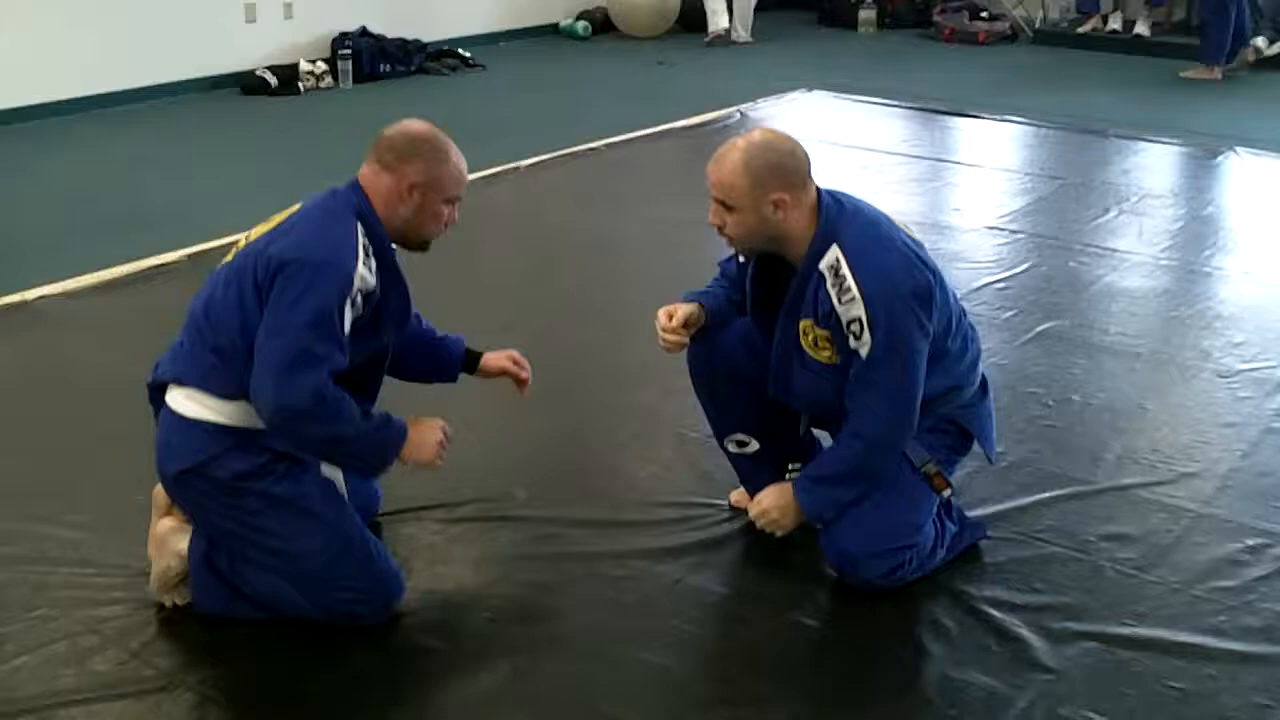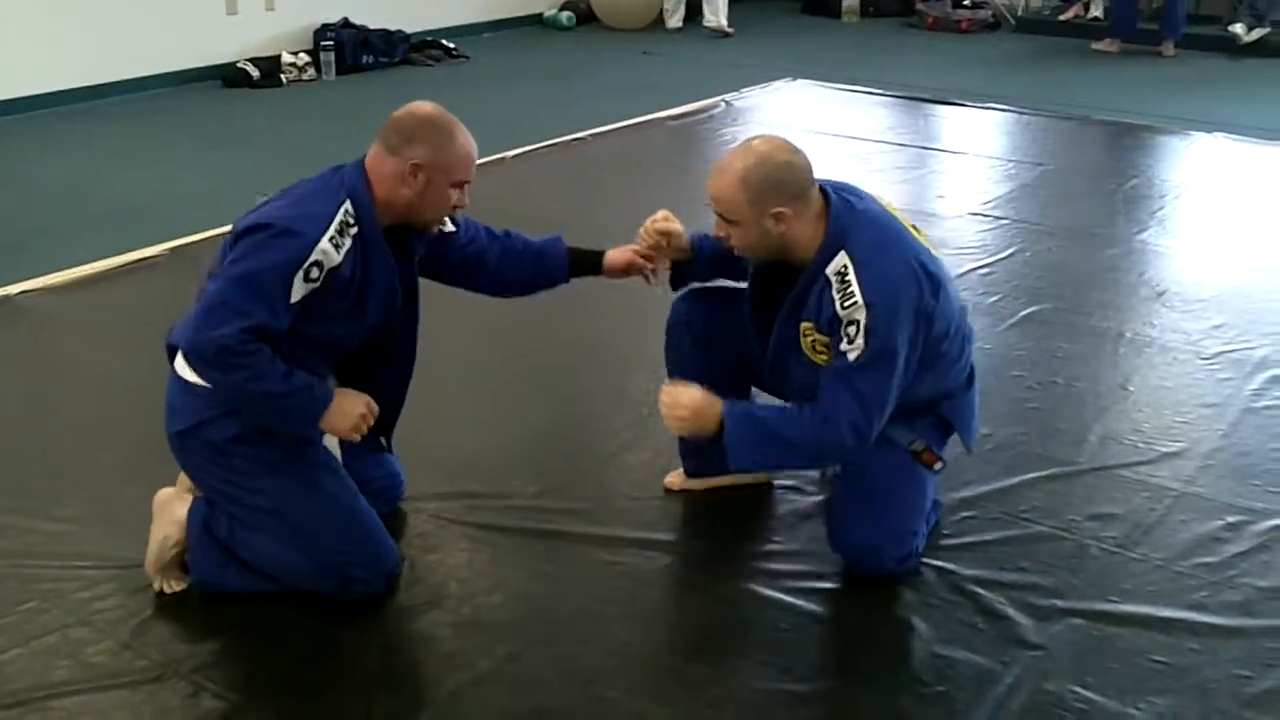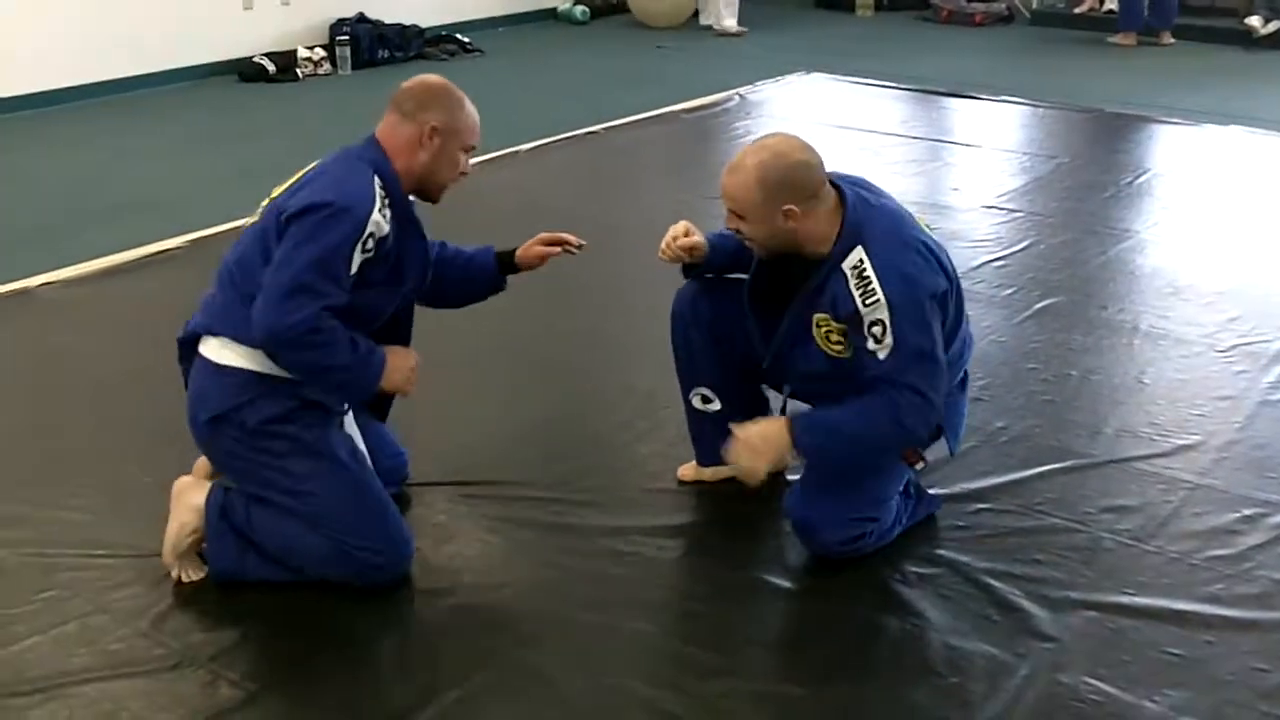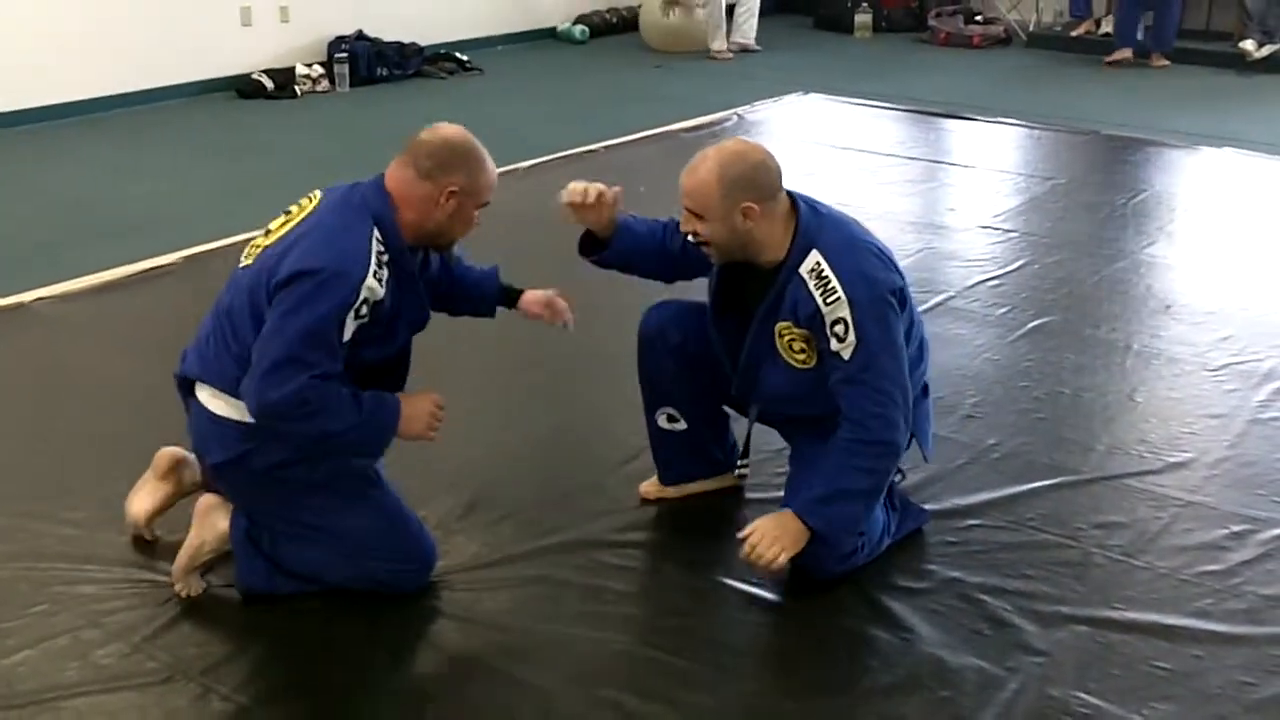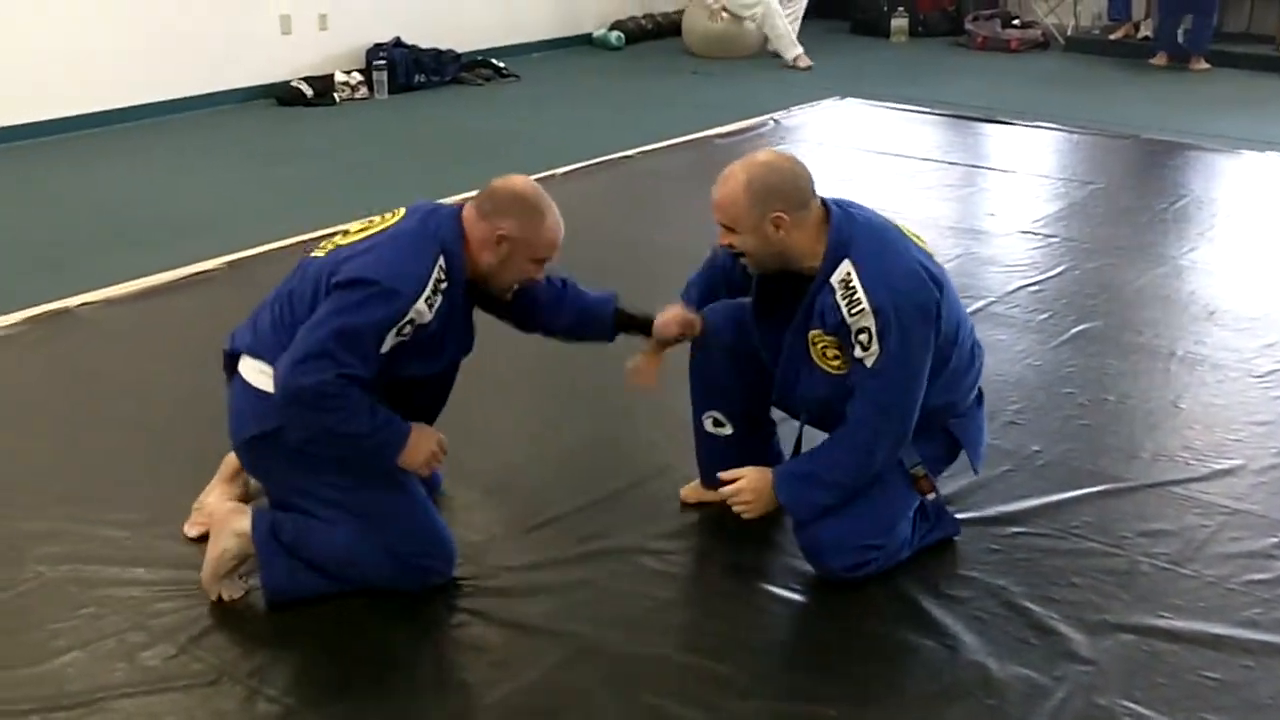
dt=1s
person 1, frame 1
left shoulder: (338, 219)
right shoulder: (329, 261)
left elbow: (388, 332)
right elbow: (294, 402)
left wrist: (472, 360)
right wrist: (396, 441)
left hip: (245, 419)
right hip: (221, 447)
left knee: (359, 504)
right knee: (368, 595)
left ankle: (199, 501)
right ankle: (194, 553)
person 1, frame 2
left shoulder: (390, 211)
right shoulder: (304, 235)
left elbow: (477, 253)
right elbow: (215, 344)
left wrist: (594, 261)
right wrist: (319, 407)
left hip: (281, 393)
right hip: (226, 414)
left knee: (381, 489)
right knee: (364, 566)
left ankle: (229, 484)
right ankle: (195, 524)
person 1, frame 3
left shoulder: (363, 179)
right shoulder: (350, 206)
left elbow: (422, 272)
right elbow: (286, 325)
left wrist: (510, 262)
right wrist: (375, 368)
left hip: (268, 382)
right hip: (252, 397)
left knee: (387, 471)
right knee: (380, 555)
left ankle: (238, 469)
right ankle: (210, 511)
person 1, frame 4
left shoulder: (361, 210)
right shoulder: (343, 265)
left elbow: (425, 270)
right elbow: (279, 395)
left wrist: (511, 296)
right wrist: (392, 416)
left hip: (247, 405)
right hip: (258, 433)
left knee: (359, 489)
right knee: (404, 563)
left ankle: (192, 473)
right ankle: (231, 529)
person 1, frame 5
left shoulder: (446, 231)
right shoulder: (398, 281)
left elbow: (538, 301)
right elbow: (308, 382)
left wrist: (642, 325)
right wrist: (397, 439)
left hip: (306, 394)
right hip: (287, 409)
left knee: (418, 484)
right knee: (424, 559)
left ankle: (254, 470)
right ankle: (253, 532)
person 2, frame 1
left shoulder: (878, 278)
right shoulder: (771, 231)
left elbow: (882, 423)
right elbow: (738, 282)
left wrist: (805, 496)
right wrist: (697, 311)
left hip: (919, 416)
right hip: (833, 387)
left knee: (859, 556)
right knee: (714, 348)
left ankle: (943, 523)
right ankle: (785, 471)
person 2, frame 2
left shoulder: (880, 286)
right shoulder: (806, 206)
left elbow: (845, 428)
right elbow: (745, 256)
left wrist: (722, 420)
right wrist: (686, 251)
left hip: (901, 405)
left knee: (872, 549)
right knee: (694, 320)
left ankle: (898, 490)
right ankle: (723, 464)
person 2, frame 3
left shoulder: (894, 275)
right shoulder: (815, 197)
left elbow: (910, 408)
right elbow: (757, 249)
left wrist: (792, 435)
right wrist: (707, 250)
left hip: (886, 404)
left knee: (824, 526)
right knee: (699, 304)
left ankle: (904, 498)
right ankle: (735, 452)
person 2, frame 4
left shoulder: (852, 285)
right shoulder: (740, 231)
left elbow: (875, 427)
right elbow: (672, 249)
left wrist: (802, 517)
right wrist: (606, 227)
left hip: (864, 415)
left knee: (817, 550)
right knee: (665, 329)
left ankle: (880, 504)
right ankle: (705, 468)
person 2, frame 5
left shoulder: (885, 292)
right shoulder: (802, 229)
left elbow: (876, 433)
right elbow: (729, 270)
left wrist: (782, 487)
left hip: (915, 421)
right hip: (835, 389)
left knee: (833, 548)
right knee: (720, 328)
left ankle: (917, 510)
right ankle: (735, 474)
